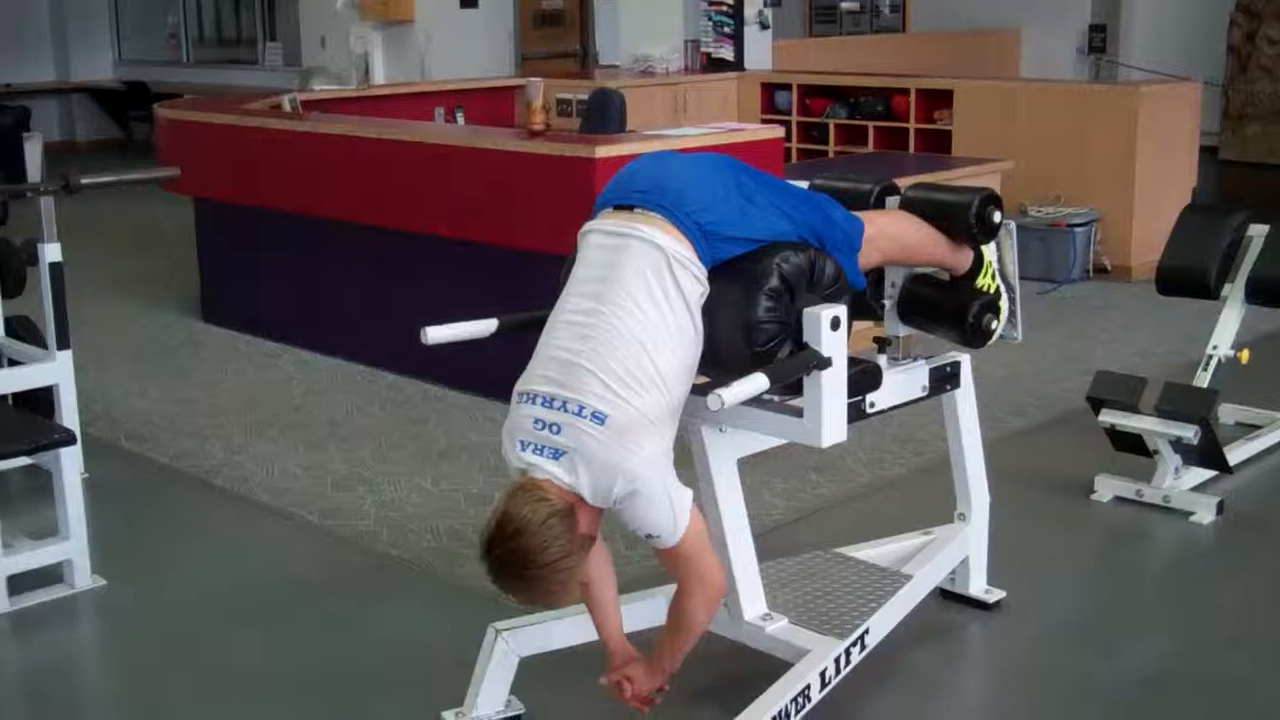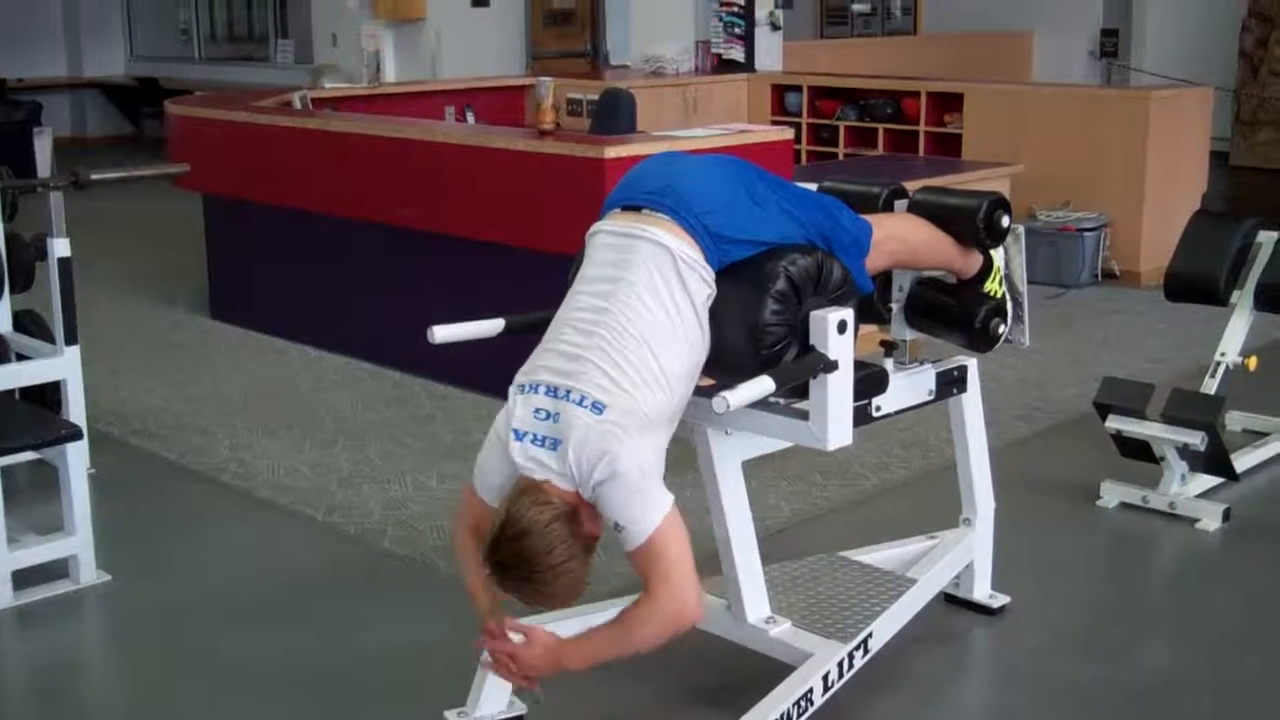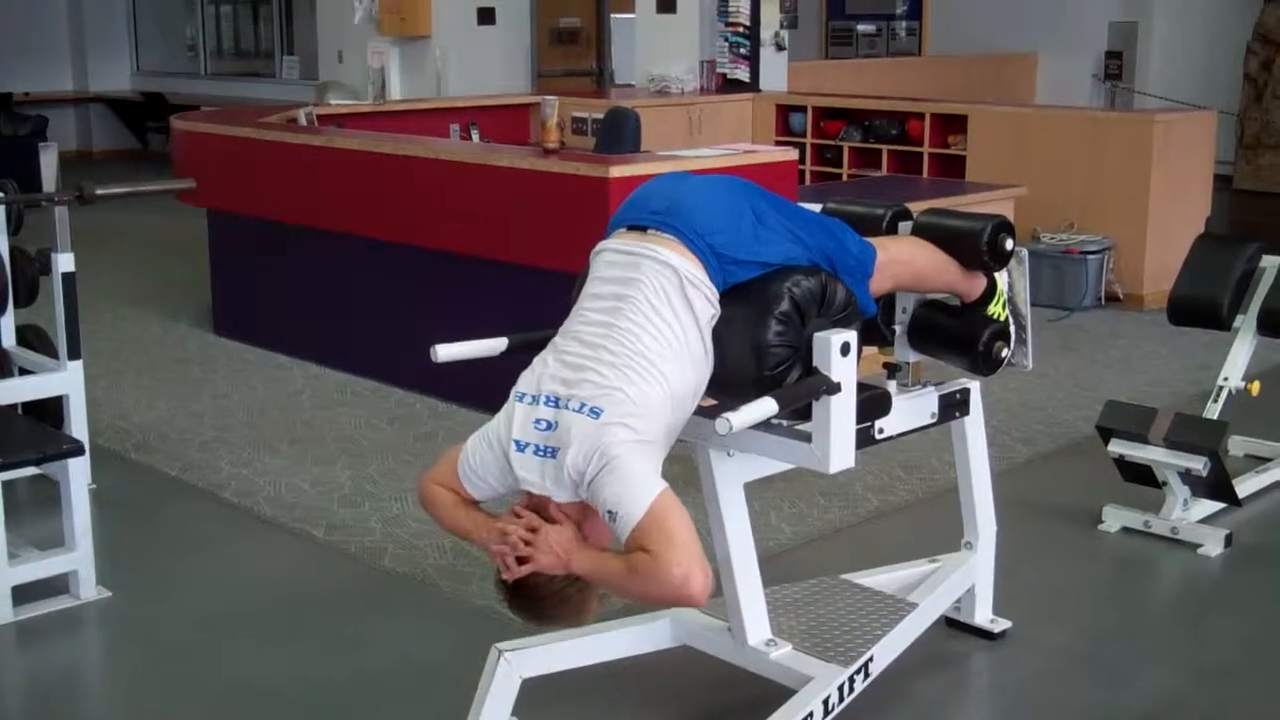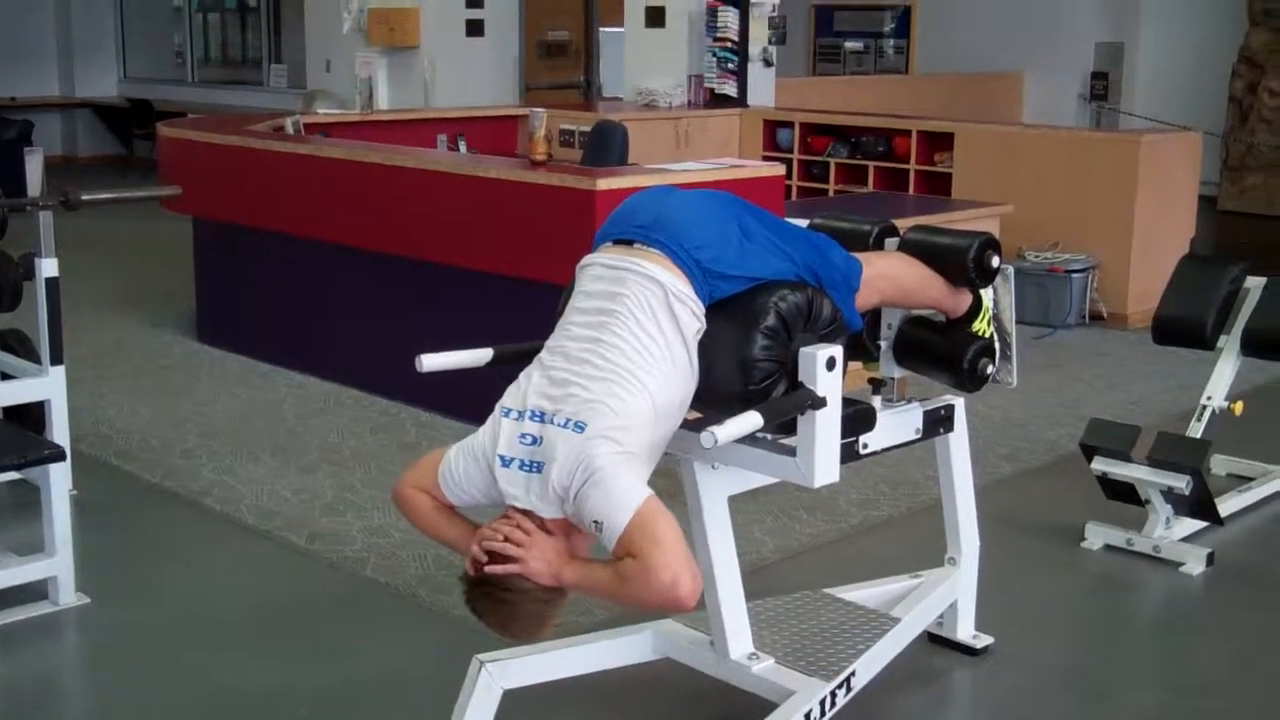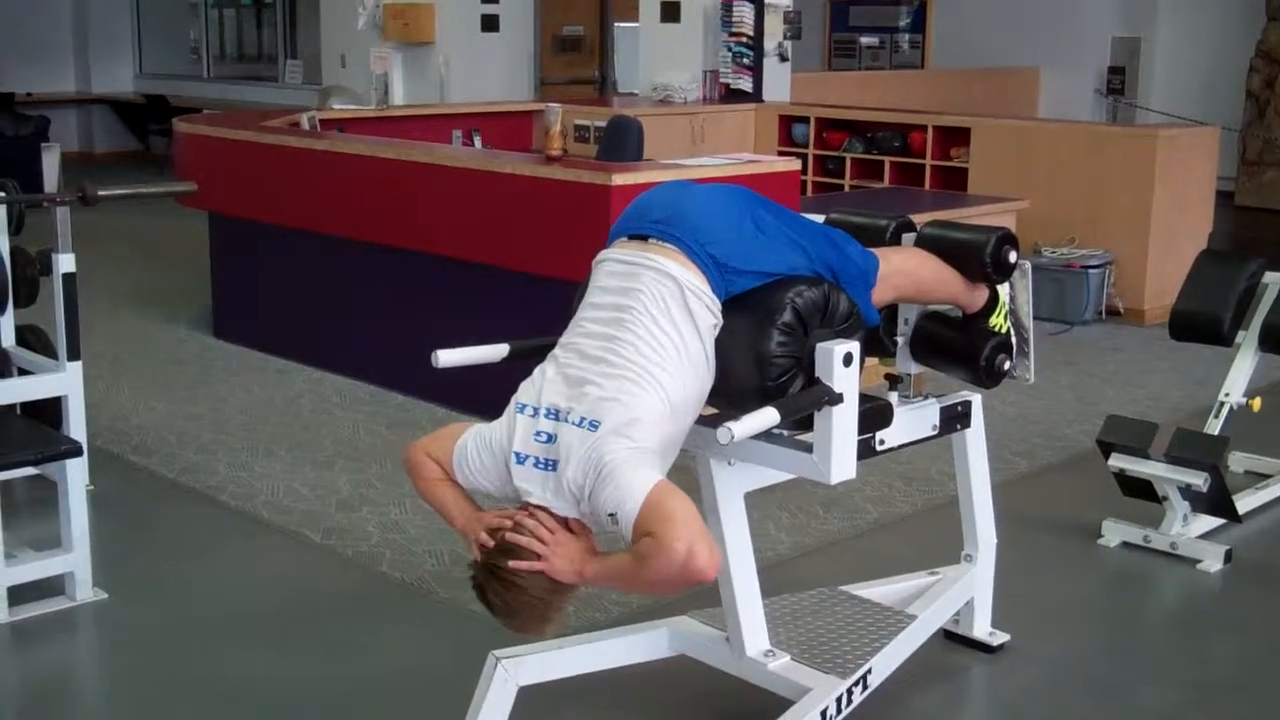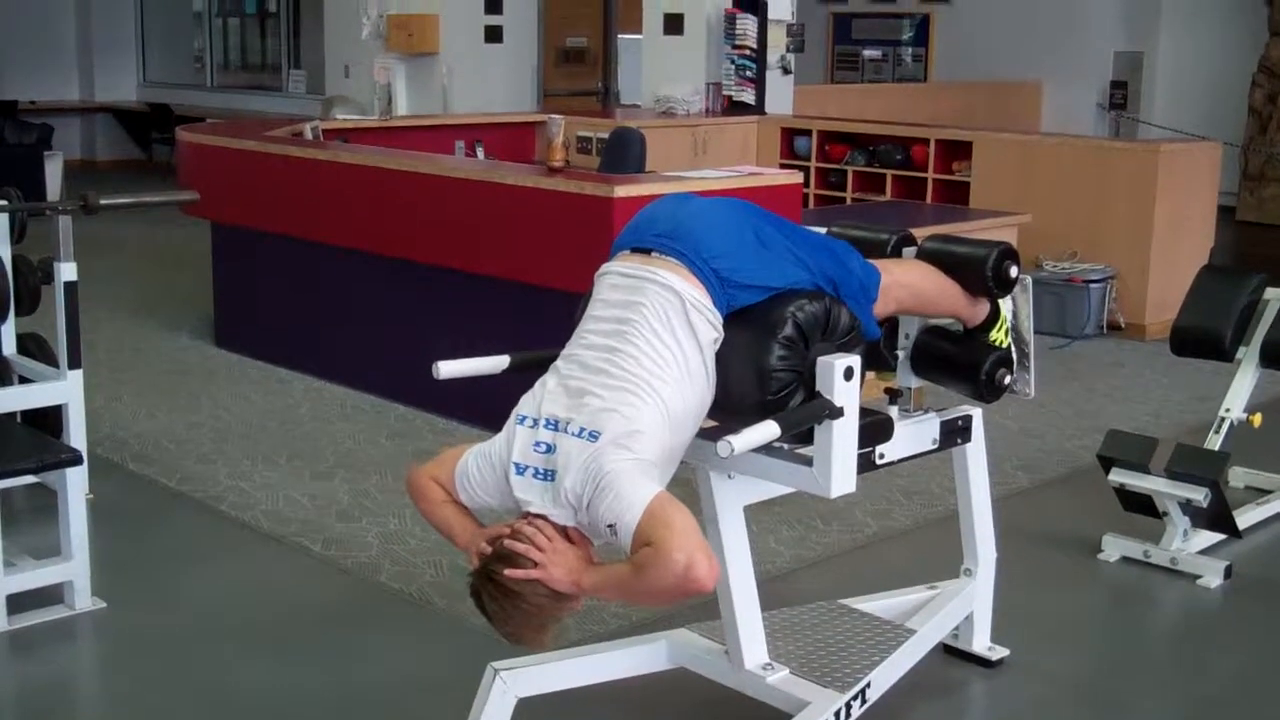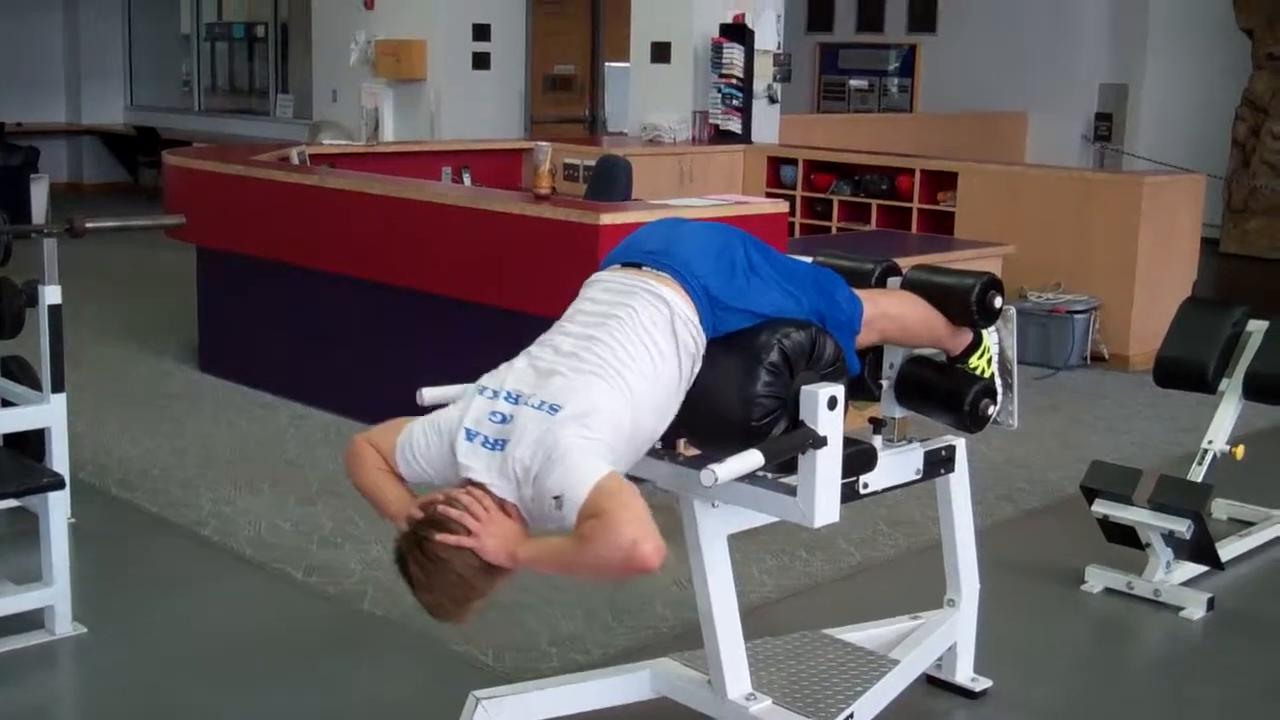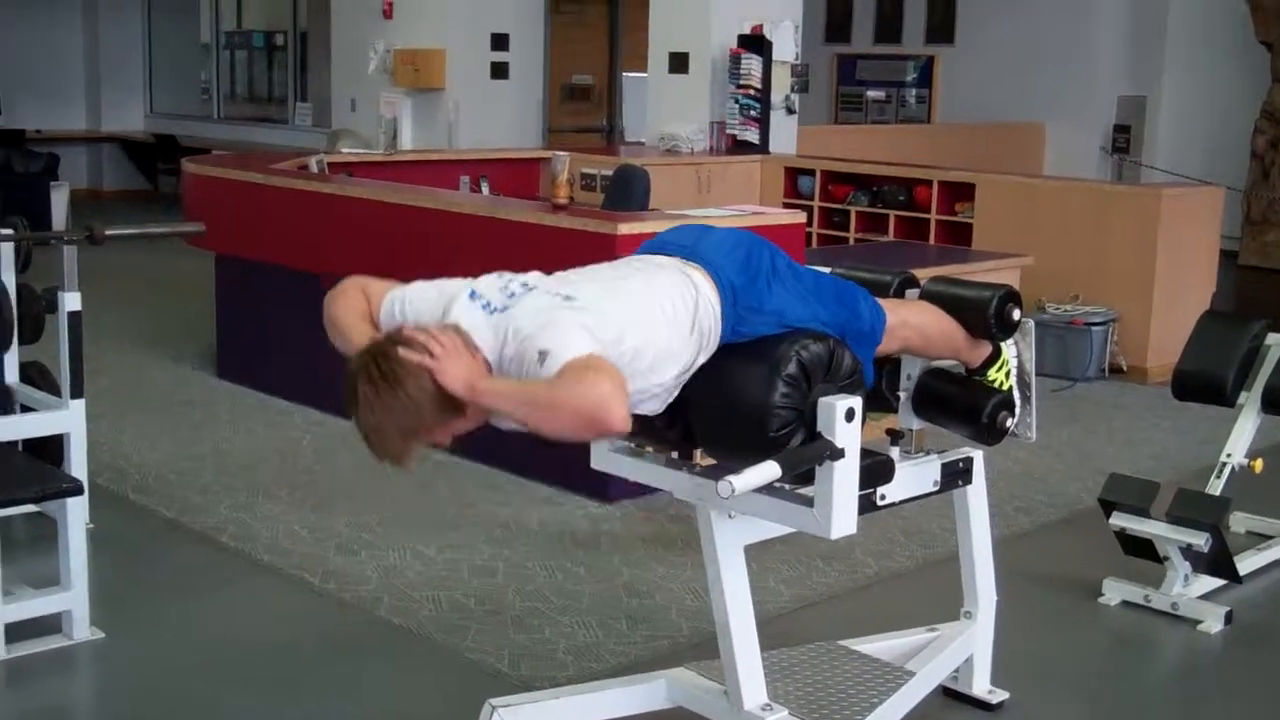
dt=0.4s
person 1, frame 1
left shoulder: (624, 464)
right shoulder: (521, 435)
left elbow: (704, 584)
right elbow: (579, 543)
left wrist: (656, 670)
right wrist: (617, 650)
left hip: (694, 204)
right hip: (624, 203)
left knee: (863, 243)
left ankle: (969, 264)
person 1, frame 2
left shoulder: (611, 456)
right shoulder: (513, 429)
left elbow: (678, 605)
right elbow: (473, 532)
left wrist: (561, 656)
right wrist: (496, 628)
left hip: (699, 210)
right hip: (633, 203)
left knee: (870, 247)
left ankle: (976, 267)
person 1, frame 3
left shoulder: (607, 459)
right shoulder: (511, 440)
left elbow: (688, 581)
right elbow: (435, 488)
left wrist: (575, 558)
right wrist: (494, 538)
left hip: (707, 229)
right hip: (642, 218)
left knee: (872, 271)
left ankle: (980, 290)
person 1, frame 4
left shoulder: (592, 472)
right shoulder: (495, 451)
left elbow: (676, 584)
right elbow: (410, 489)
left wrist: (568, 571)
right wrist: (472, 543)
left hip: (693, 243)
right hip: (629, 232)
left knee: (856, 287)
left ankle: (965, 306)
person 1, frame 5
left shoulder: (604, 468)
right shoulder: (510, 446)
left elbow: (692, 559)
right elbow: (420, 454)
left wrist: (588, 568)
right wrist: (472, 526)
left hip: (707, 240)
right hip: (645, 226)
left knee: (873, 282)
left ankle: (983, 301)
person 1, frame 6
left shoulder: (604, 480)
right shoulder: (509, 460)
left elbow: (691, 570)
right elbow: (424, 481)
left wrist: (587, 578)
right wrist: (474, 543)
left hip: (712, 254)
right hip: (649, 237)
left knee: (873, 291)
left ankle: (982, 313)
person 1, frame 7
left shoulder: (554, 457)
right shoulder: (459, 434)
left elbow: (637, 547)
right elbow: (364, 450)
left wrist: (522, 549)
right wrist: (409, 518)
left hip: (698, 282)
right hip: (635, 261)
left knee: (857, 322)
left ankle: (965, 342)
person 1, frame 8
left shoulder: (540, 343)
right shoulder: (449, 309)
left elbow: (606, 410)
right elbow: (347, 296)
left wrist: (483, 385)
right wrist: (376, 368)
left hip: (727, 287)
right hip: (665, 263)
left knee: (875, 331)
left ankle: (985, 357)
